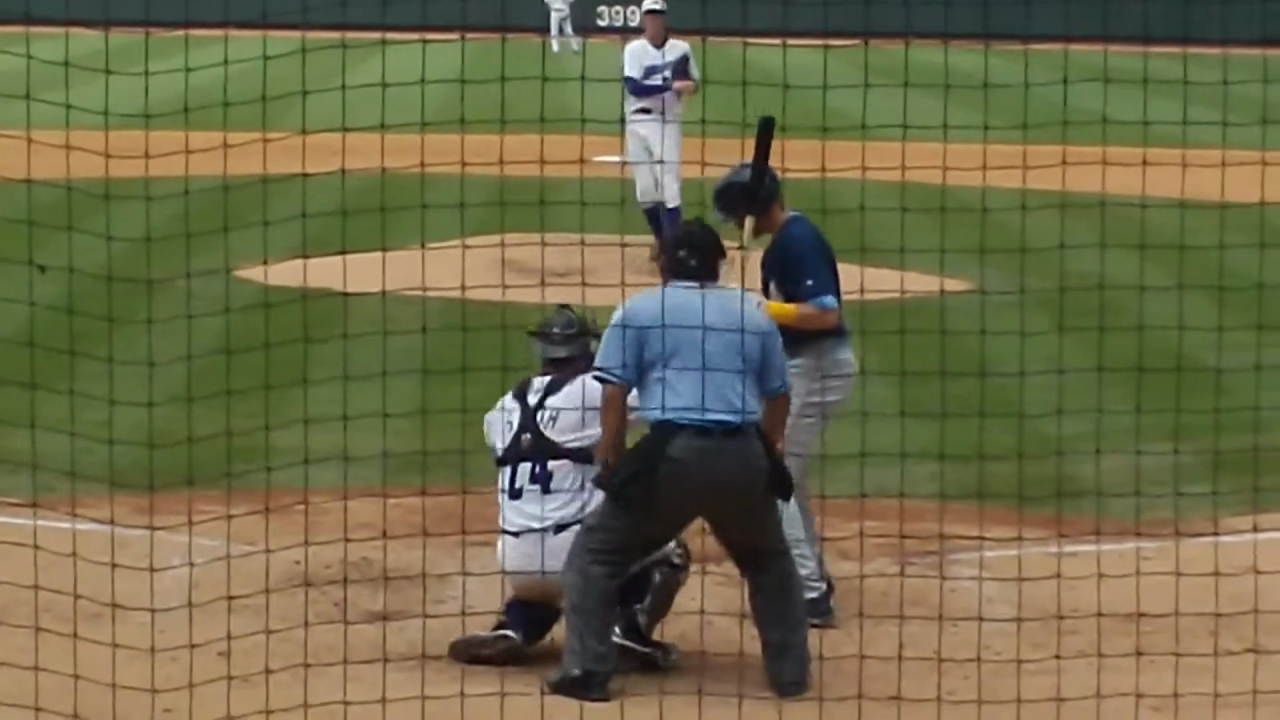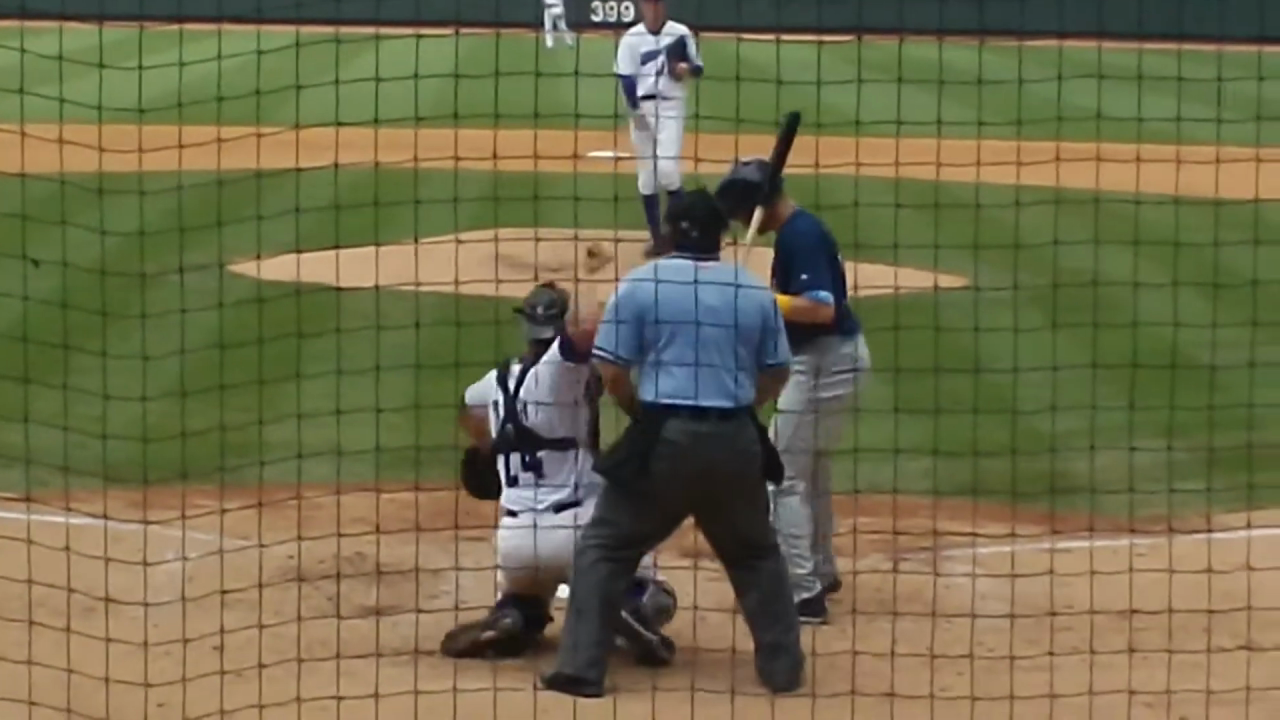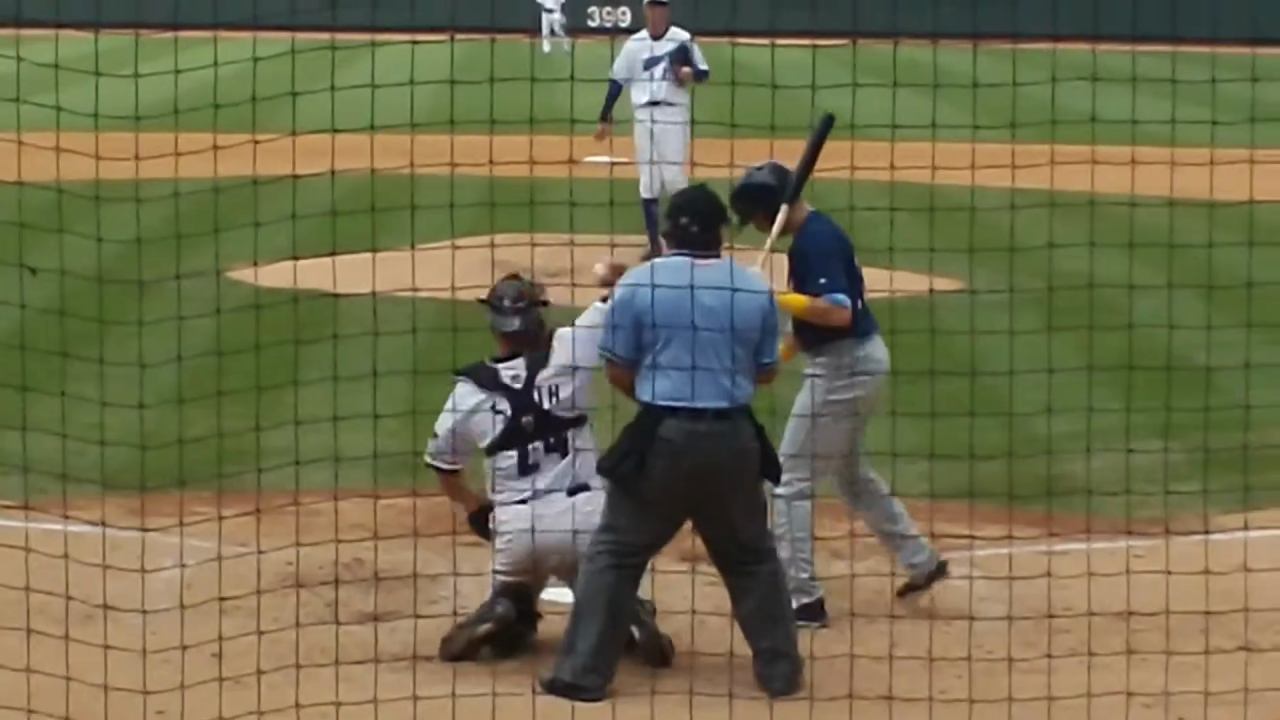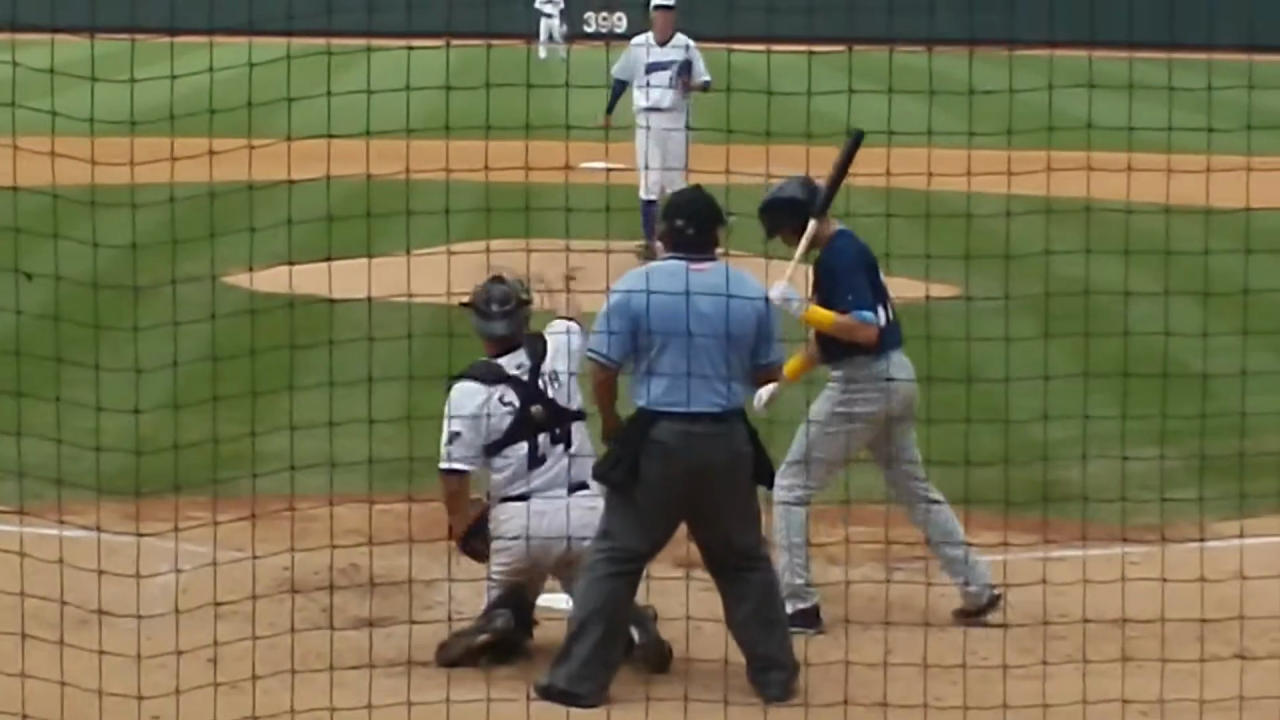
dt=0.2s
person 1, frame 1
left shoulder: (638, 309)
right shoulder: (755, 316)
left elbow: (613, 395)
right elbow: (778, 399)
left wrist: (612, 465)
right wrist: (758, 456)
left hip: (672, 453)
right hip: (743, 455)
left knee: (597, 553)
right knee: (769, 561)
left ankle: (585, 671)
right ankle: (790, 670)
person 1, frame 2
left shoulder: (640, 284)
right shoulder: (757, 291)
left elbow: (614, 373)
right elbow: (774, 376)
left hip: (666, 436)
right hip: (737, 438)
left knee: (606, 548)
right knee: (755, 553)
left ankle: (580, 668)
right ankle: (783, 666)
person 1, frame 3
left shoulder: (637, 283)
right shoulder: (756, 289)
left elbow: (617, 372)
right elbow: (765, 372)
left hip: (662, 436)
right hip: (734, 438)
left knee: (615, 553)
right knee: (751, 555)
left ankle: (582, 673)
right ankle: (780, 670)
person 1, frame 4
left shoulder: (634, 286)
right shoulder: (752, 292)
left elbow: (603, 370)
right elbow: (767, 372)
left wrist: (609, 420)
left hip: (658, 440)
right hip: (728, 441)
left knee: (615, 558)
right knee: (744, 561)
left ankle: (578, 679)
right ankle: (776, 676)
person 2, frame 1
left shoulder: (800, 241)
right shoulder: (781, 244)
left elbow: (826, 315)
left wrist: (758, 307)
left hip: (816, 369)
right hip: (804, 366)
right knee: (787, 474)
left ankle: (810, 597)
right ankle: (812, 578)
person 2, frame 2
left shoulder: (798, 236)
right shoulder: (801, 229)
left elbow: (820, 309)
left hip: (827, 364)
right hip: (835, 357)
left knee: (781, 476)
right knee: (809, 468)
left ankle: (804, 595)
right ankle: (825, 571)
person 2, frame 3
left shoulder: (812, 241)
right shoulder: (819, 231)
left elbow: (836, 313)
left wrist: (773, 295)
left hip: (841, 368)
right hip: (863, 359)
left knee: (791, 481)
right knee: (850, 470)
left ankle: (804, 599)
right ankle: (922, 560)
person 2, frame 4
left shoulder: (839, 257)
right shoulder: (844, 250)
left elbow: (863, 330)
right elbow: (825, 337)
left wrist: (800, 309)
right wrist: (779, 380)
left hip: (861, 384)
right hip: (895, 377)
left knee: (792, 487)
right knee: (915, 488)
left ankle: (799, 604)
right ankle: (979, 589)
person 3, frame 1
left shoulder: (510, 401)
right shoulder: (590, 389)
left elbow: (492, 428)
left hip: (518, 558)
left knee: (535, 607)
right knee: (671, 555)
left ankle: (510, 632)
right ankle: (631, 626)
person 3, frame 2
left shoulder: (498, 380)
right shoulder: (559, 370)
left elbow: (471, 407)
right elbow: (585, 334)
left hip: (517, 538)
right hip: (579, 531)
left knee: (522, 612)
right knee: (655, 600)
left ankle: (504, 621)
right ankle: (631, 611)
person 3, frame 3
left shoulder: (468, 389)
right shoulder: (564, 349)
left elbow: (442, 468)
left wrist: (474, 506)
left hip: (514, 523)
right hip: (584, 515)
left knee: (511, 617)
left ankle: (501, 614)
right ankle: (628, 618)
person 3, frame 4
left shoulder: (468, 390)
right shoulder: (561, 345)
left elbow: (454, 478)
right elbow: (569, 317)
left wrist: (459, 526)
right wrist: (560, 293)
left hip: (515, 521)
right hip: (585, 513)
left knee: (508, 613)
left ankle: (497, 624)
right ankle: (629, 624)
person 4, frame 1
left shoulder: (681, 48)
right shoulder: (633, 49)
left elbow: (693, 83)
right elbow: (632, 86)
left wrist: (690, 86)
right wrist: (669, 88)
left hip: (667, 124)
right hip: (637, 123)
left knee: (670, 188)
right knee: (645, 190)
right ankle: (661, 240)
person 4, frame 2
left shoulder: (680, 33)
right shoulder: (631, 38)
left elbow: (698, 68)
right elbow: (625, 78)
left wrist: (687, 69)
right wrist: (635, 111)
left hip: (671, 108)
right hip: (641, 110)
left knee: (668, 168)
right knee: (646, 177)
right ankle: (657, 238)
person 4, frame 3
left shoulder: (683, 39)
right shoulder: (634, 43)
left elbow: (704, 73)
right elbow: (617, 81)
left wrist: (690, 74)
right wrist: (605, 118)
left hip: (674, 115)
right hip: (644, 116)
left knee: (675, 178)
right knee: (648, 181)
right ankle: (653, 244)
person 4, frame 4
left shoulder: (686, 46)
right shoulder: (637, 44)
left elbow: (705, 83)
right elbow: (621, 80)
left wrist: (695, 85)
right wrist: (609, 111)
left hip: (675, 119)
right hip: (645, 118)
left knee: (675, 181)
right knee: (649, 183)
right ankle: (650, 242)
